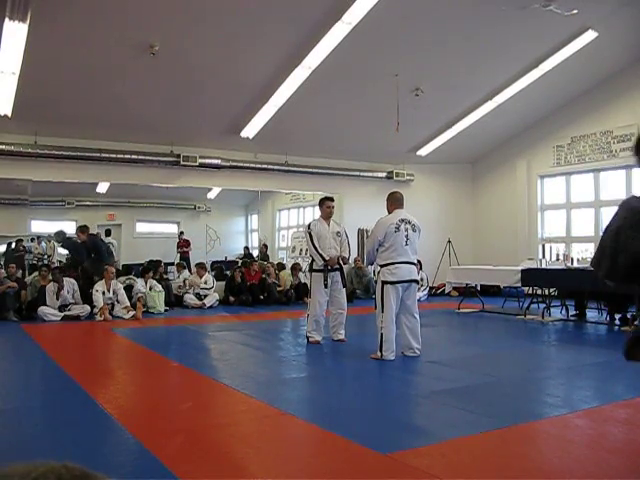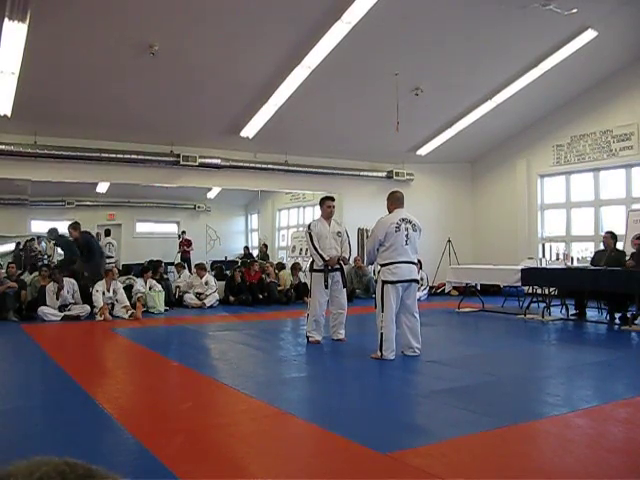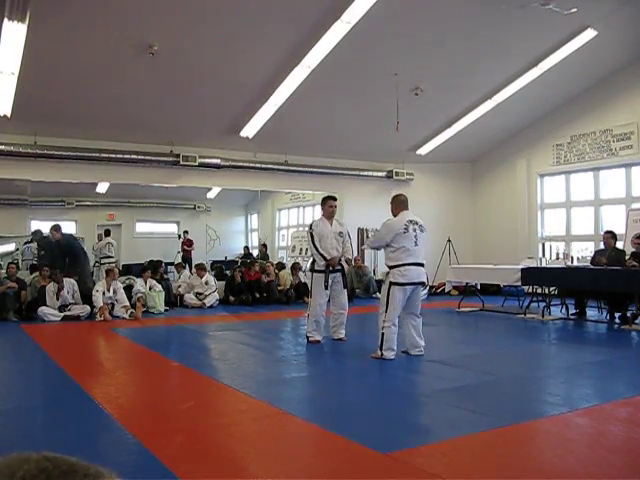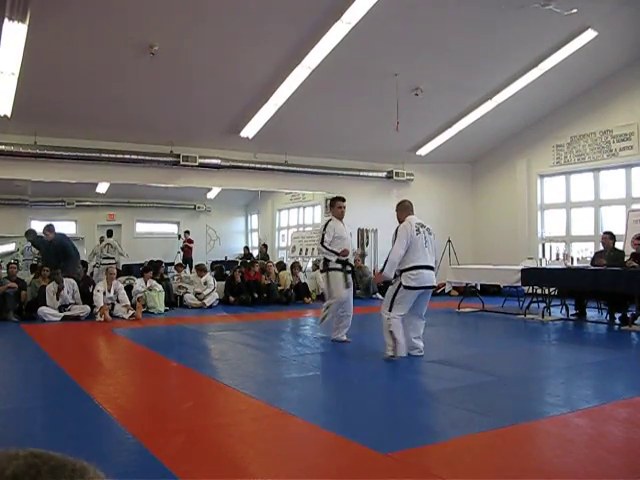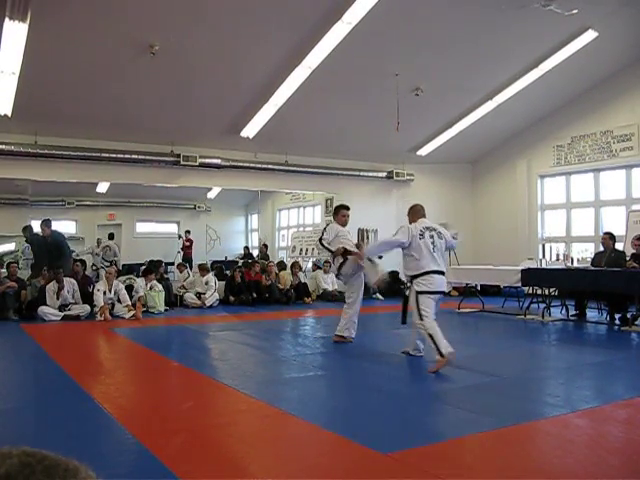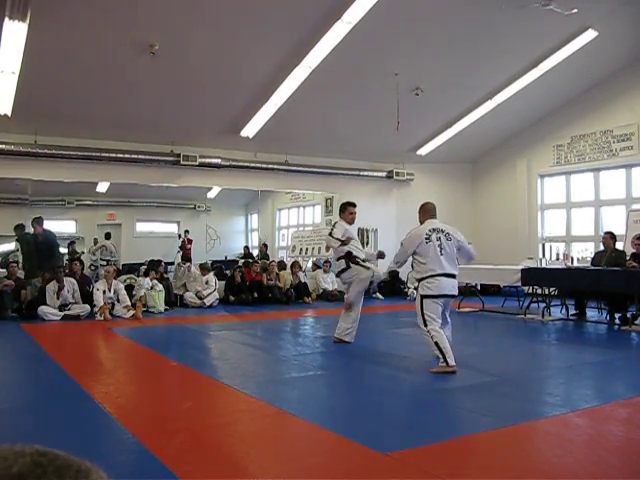
dt=0.3s
person 1, frame 1
left shoulder: (385, 222)
right shoulder: (415, 223)
left elbow: (371, 247)
left wrist: (370, 262)
left hip: (391, 272)
right hip: (411, 271)
left knee: (387, 314)
right knee: (410, 312)
left ankle: (386, 352)
right ankle: (412, 348)
person 1, frame 2
left shoulder: (385, 222)
right shoulder: (415, 222)
left elbow: (371, 247)
left wrist: (371, 261)
left hip: (392, 272)
right hip: (411, 271)
left knee: (387, 313)
right knee: (410, 312)
left ankle: (386, 352)
right ankle: (413, 348)
person 1, frame 3
left shoulder: (392, 223)
right shoulder: (420, 224)
left elbow: (374, 243)
left wrist: (369, 241)
left hip: (401, 273)
right hip: (419, 273)
left knee: (389, 313)
right knee: (412, 313)
left ankle: (386, 351)
right ankle: (416, 347)
person 1, frame 4
left shoulder: (404, 227)
right shoulder: (426, 228)
left elbow: (397, 252)
right elbow: (432, 254)
left wrist: (385, 273)
left hip: (411, 277)
right hip: (429, 277)
left knee: (391, 312)
right knee: (416, 315)
left ankle: (396, 350)
right ankle: (415, 348)
person 1, frame 5
left shoulder: (409, 230)
right shoulder: (440, 231)
left elbow: (391, 241)
right elbow: (452, 244)
left wrist: (367, 252)
right wrist: (447, 232)
left hip: (423, 282)
right hip: (439, 281)
left knee: (424, 321)
right knee: (420, 316)
left ankle: (444, 353)
right ankle: (416, 348)
person 1, frame 6
left shoulder: (416, 233)
right shoulder: (452, 232)
left elbow: (400, 258)
right elbow: (469, 255)
left wrist: (391, 267)
right wrist: (462, 258)
left hip: (430, 285)
right hip: (450, 283)
left knee: (431, 325)
right knee: (443, 319)
left ankle: (448, 363)
right ankle: (443, 350)
person 2, frame 1
left shoulder: (339, 227)
right shoulder: (313, 226)
left elbow: (345, 244)
right elbow: (313, 247)
left wrist: (345, 256)
right wrist: (327, 260)
left hip: (337, 269)
right hip: (320, 269)
left knee: (340, 304)
right knee: (317, 305)
left ankle: (338, 333)
right ankle: (314, 335)
person 2, frame 2
left shoulder: (340, 227)
right shoulder: (313, 226)
left elbow: (346, 244)
right elbow: (313, 247)
left wrist: (345, 257)
right wrist: (327, 260)
left hip: (337, 269)
right hip: (320, 269)
left knee: (340, 304)
right knee: (317, 304)
left ankle: (338, 333)
right ankle: (314, 334)
person 2, frame 3
left shoulder: (341, 226)
right shoulder: (315, 225)
left elbow: (347, 244)
right elbow: (314, 247)
left wrist: (348, 257)
right wrist: (327, 259)
left hip: (338, 269)
right hip: (321, 269)
left knee: (340, 303)
right knee: (318, 304)
left ankle: (337, 332)
right ankle: (313, 334)
person 2, frame 4
left shoulder: (344, 226)
right shoulder: (330, 225)
right elbow: (322, 247)
right wrist: (338, 254)
left hip: (345, 268)
right hip: (332, 267)
left knee: (347, 306)
right knee: (340, 298)
left ankle: (339, 334)
right ankle: (325, 316)
person 2, frame 5
left shoulder: (345, 231)
right shoulder: (332, 227)
right elbow: (322, 243)
left wrist: (357, 247)
right wrist: (334, 252)
left hip: (349, 270)
right hip: (346, 262)
left knee: (353, 302)
left ankle: (341, 334)
person 2, frame 6
left shoulder: (349, 229)
right shoulder: (340, 225)
left elbow: (359, 252)
right elbow: (330, 239)
left wrist: (375, 254)
right wrist: (342, 242)
left hip: (353, 269)
right hip: (349, 265)
left knee: (355, 306)
right knee: (374, 273)
left ankle: (341, 335)
right ankle: (349, 300)
